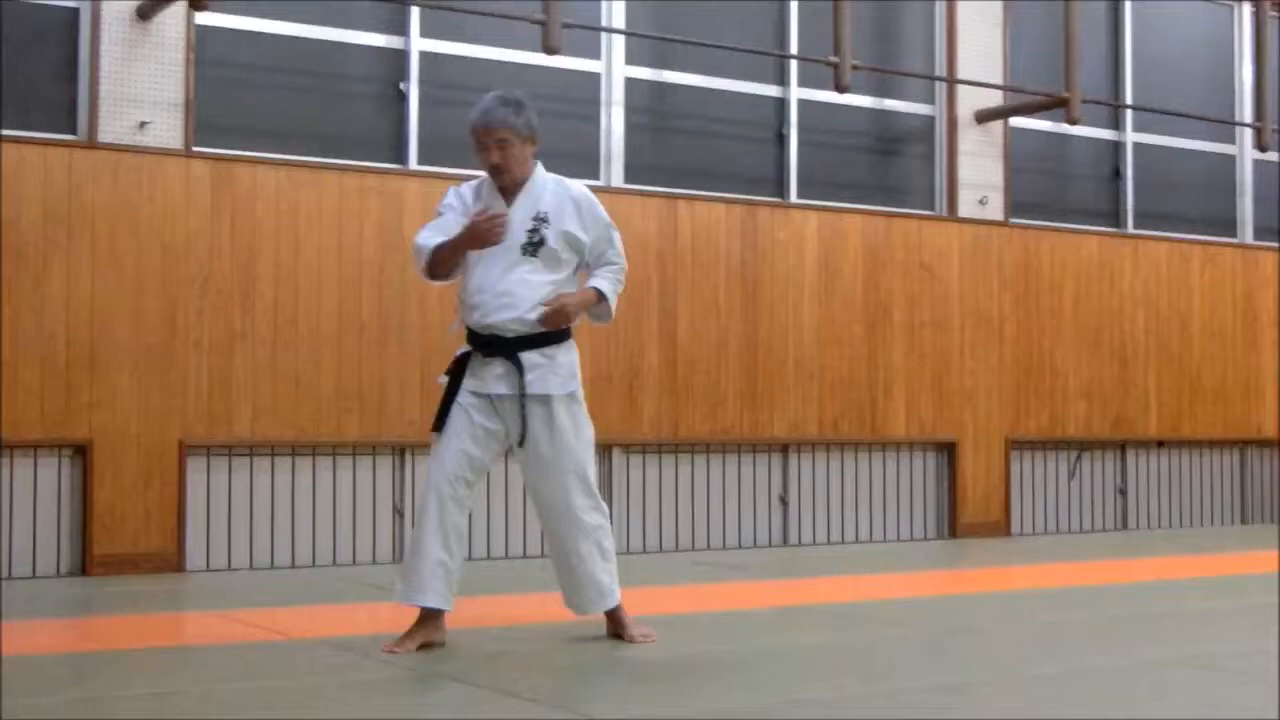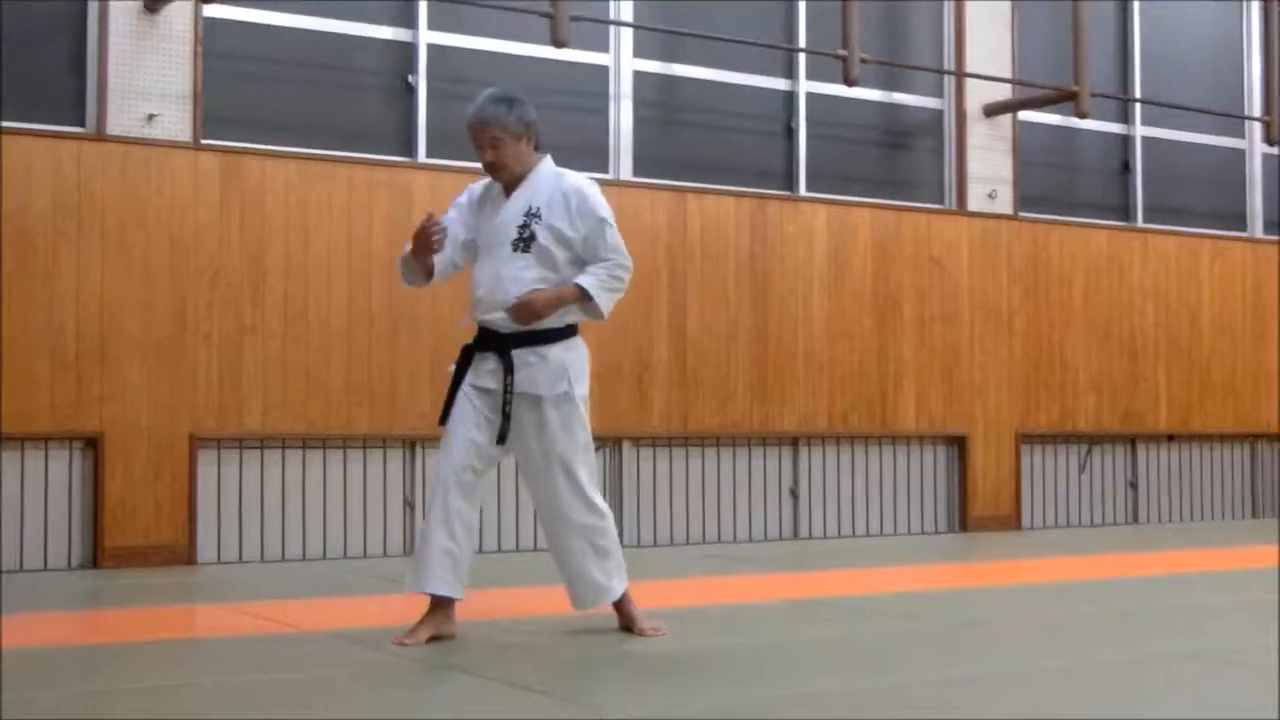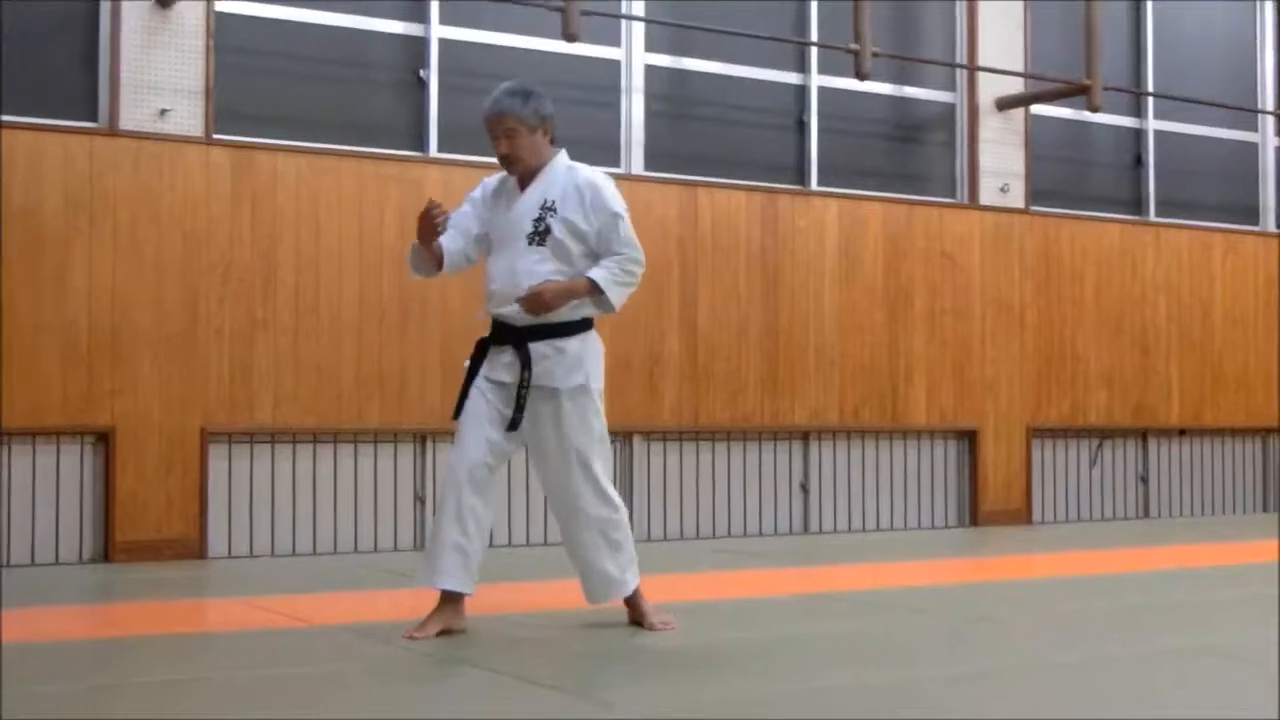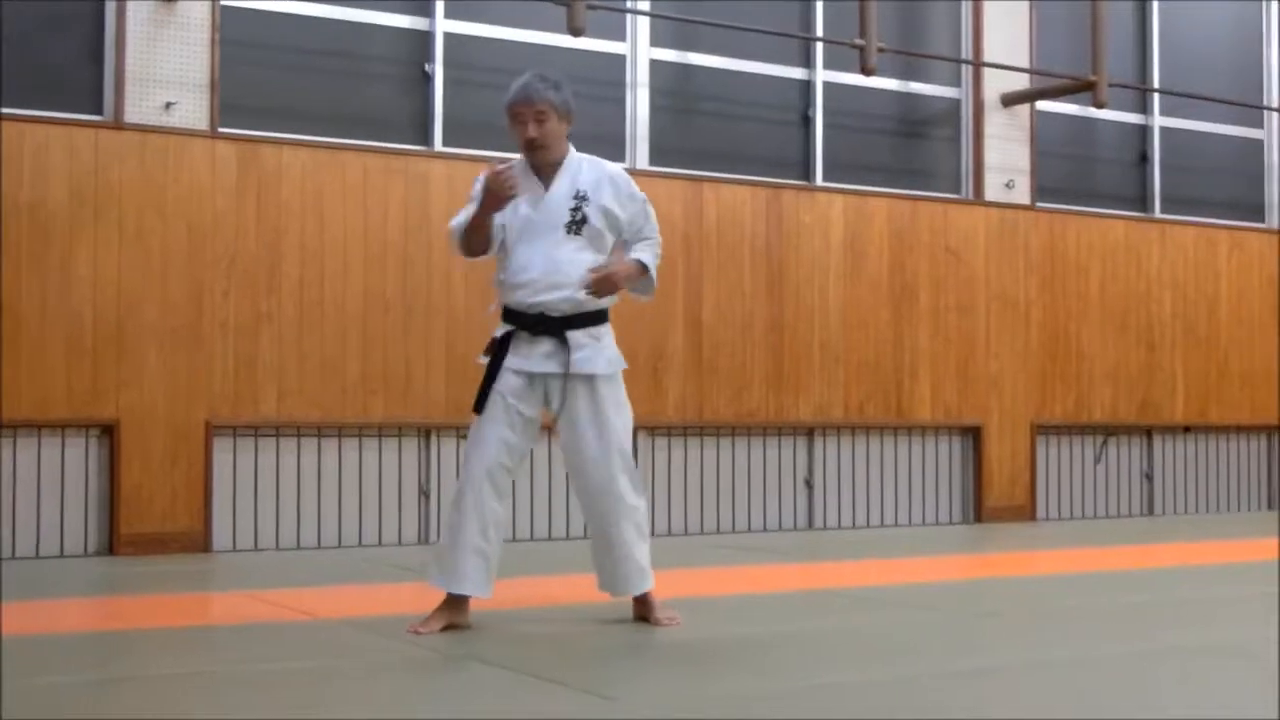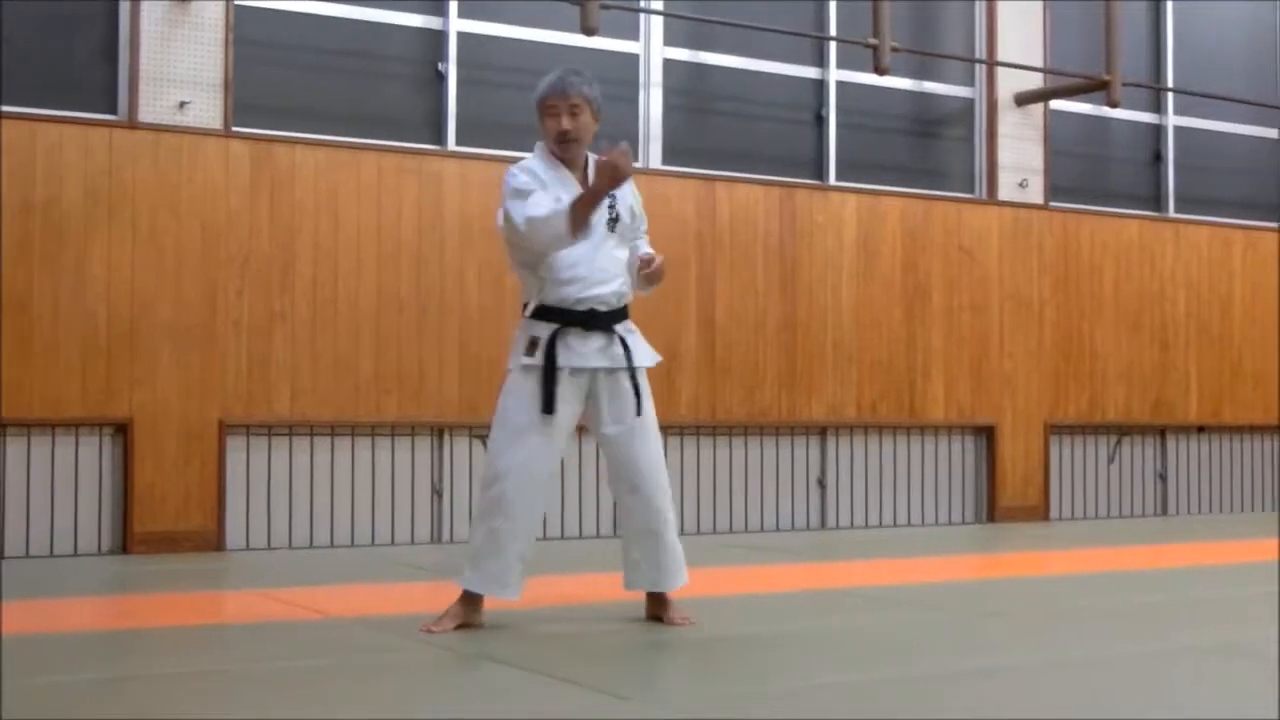
dt=0.2s
person 1, frame 1
left shoulder: (572, 198)
right shoulder: (464, 199)
left elbow: (612, 267)
right elbow: (433, 266)
left wrist: (581, 299)
right wrist: (465, 243)
left hip: (546, 368)
right hip: (480, 367)
left knee: (570, 493)
right knee: (445, 485)
left ankle: (613, 611)
right ankle: (430, 619)
person 1, frame 2
left shoulder: (574, 192)
right shoulder: (476, 200)
left elbow: (615, 269)
right elbow: (434, 267)
left wrist: (556, 297)
right wrist: (419, 251)
left hip: (549, 363)
right hip: (487, 361)
left knee: (566, 490)
right knee: (453, 476)
left ankle: (622, 602)
right ankle: (441, 609)
person 1, frame 3
left shoulder: (586, 186)
right shoulder: (489, 193)
left elbow: (626, 260)
right elbow: (442, 260)
left wrist: (571, 289)
right wrist: (427, 238)
left hip: (564, 356)
right hip: (501, 354)
left knee: (580, 483)
right knee: (467, 470)
left ankle: (632, 598)
right ankle: (451, 604)
person 1, frame 4
left shoulder: (609, 179)
right shoulder: (498, 180)
left elbow: (648, 242)
right elbow: (471, 245)
left wrist: (627, 270)
right wrist: (488, 207)
left hip: (587, 346)
right hip: (518, 347)
left knee: (608, 475)
right knee: (485, 468)
left ankle: (641, 595)
right ankle: (457, 601)
person 1, frame 5
left shoulder: (610, 176)
right shoulder: (524, 177)
right elbow: (546, 235)
left wrist: (646, 265)
right wrist: (599, 190)
left hip: (614, 342)
right hip: (550, 345)
left knee: (644, 473)
right knee: (516, 470)
left ankle: (657, 594)
right ankle: (472, 599)
